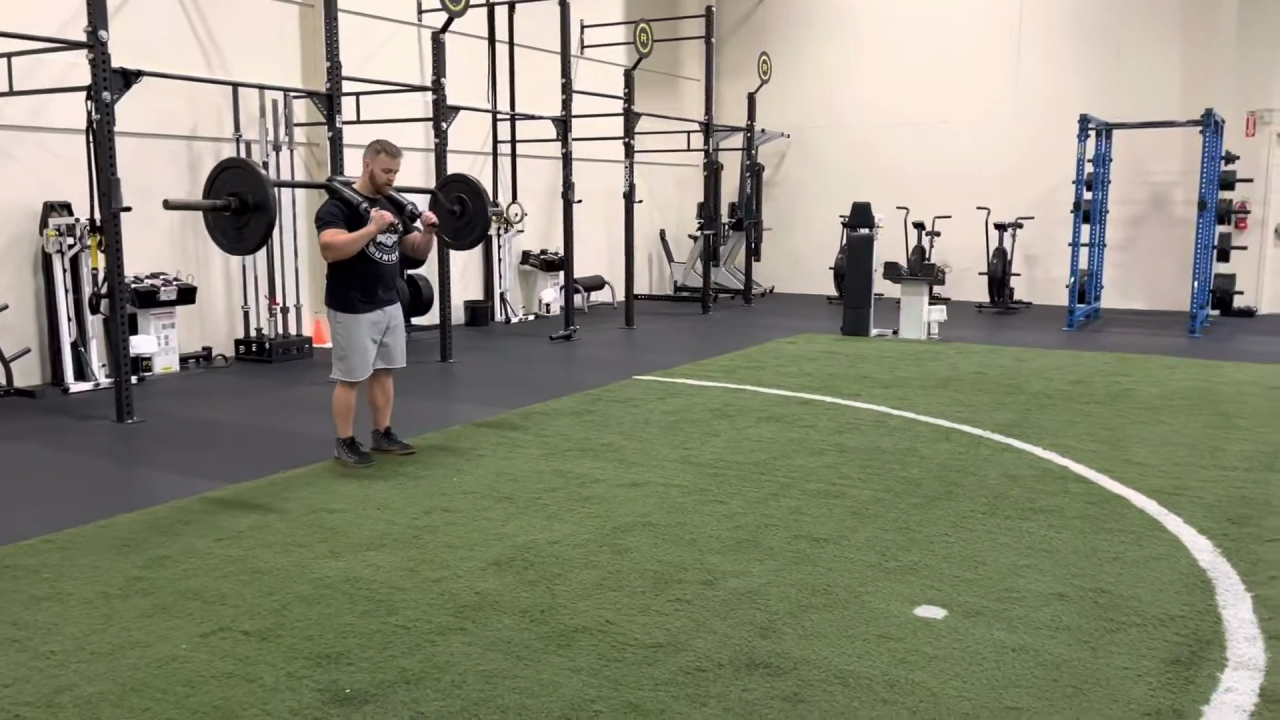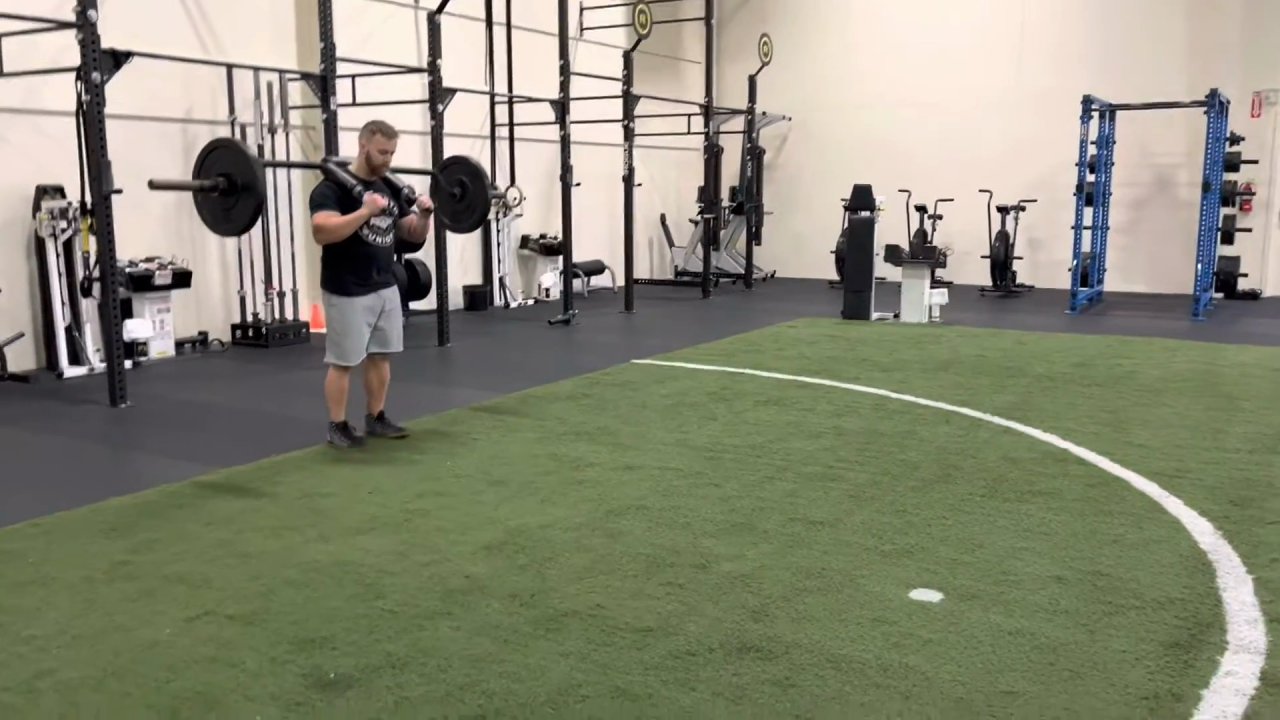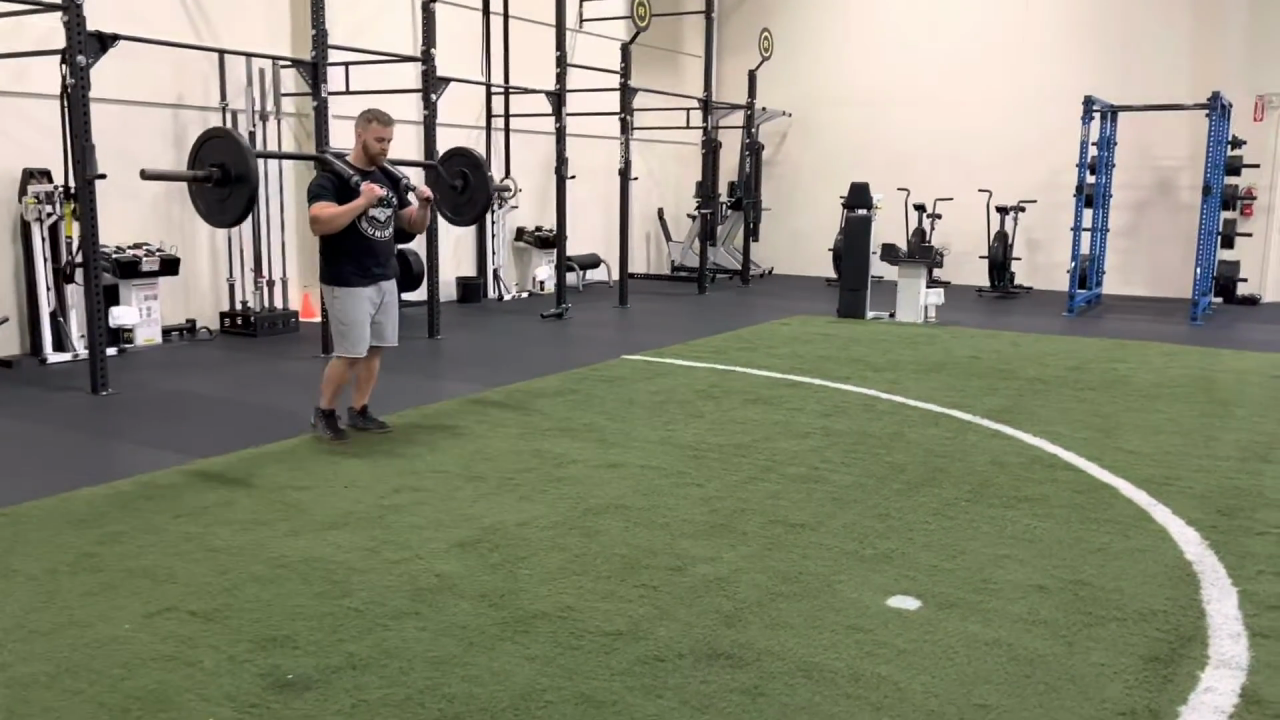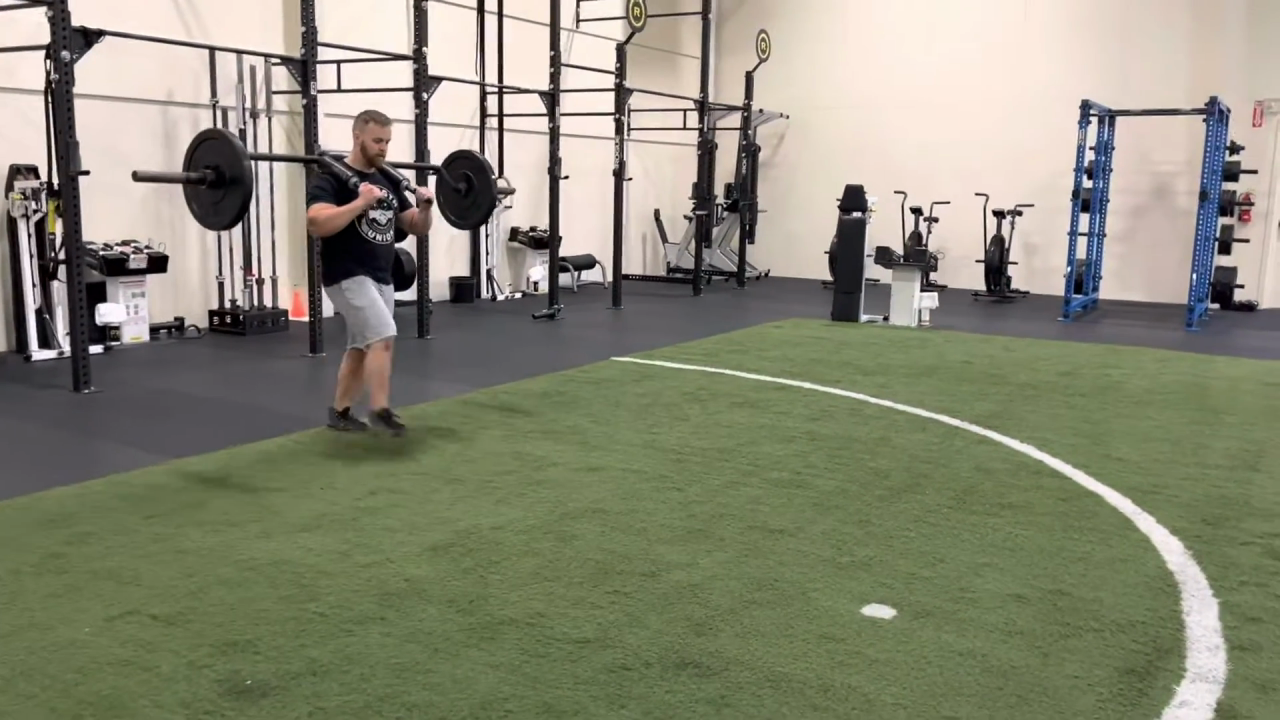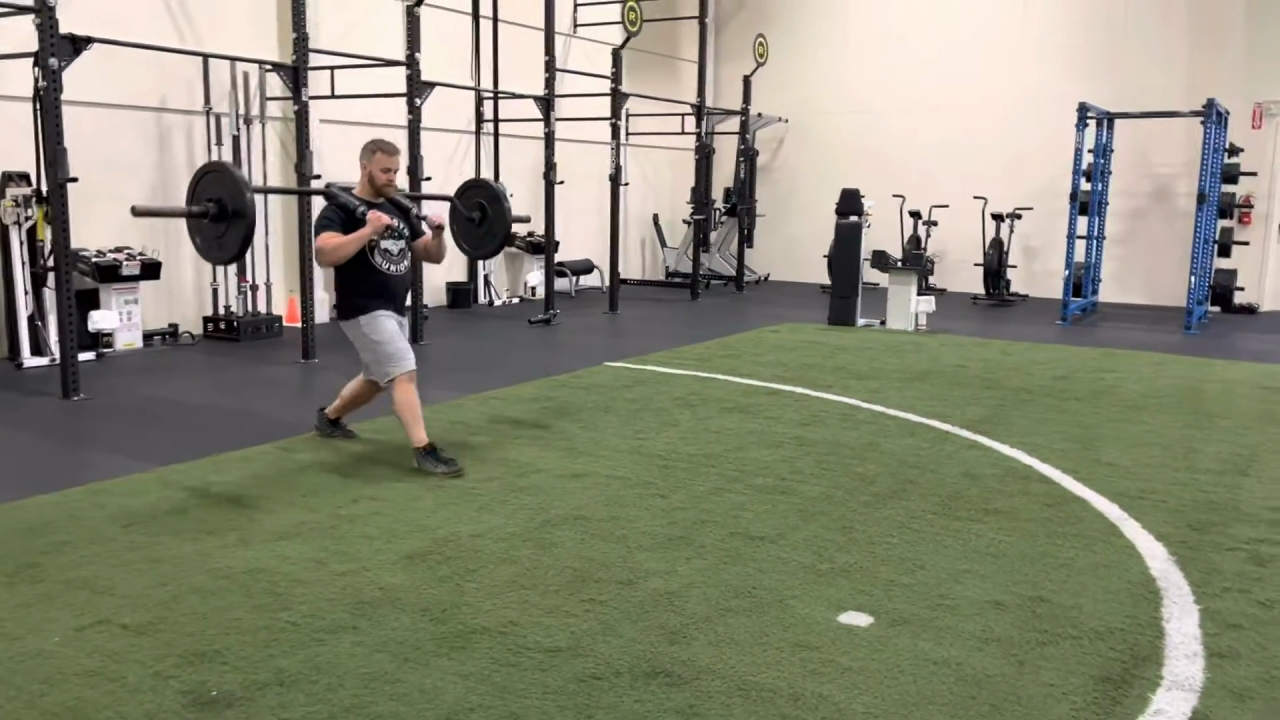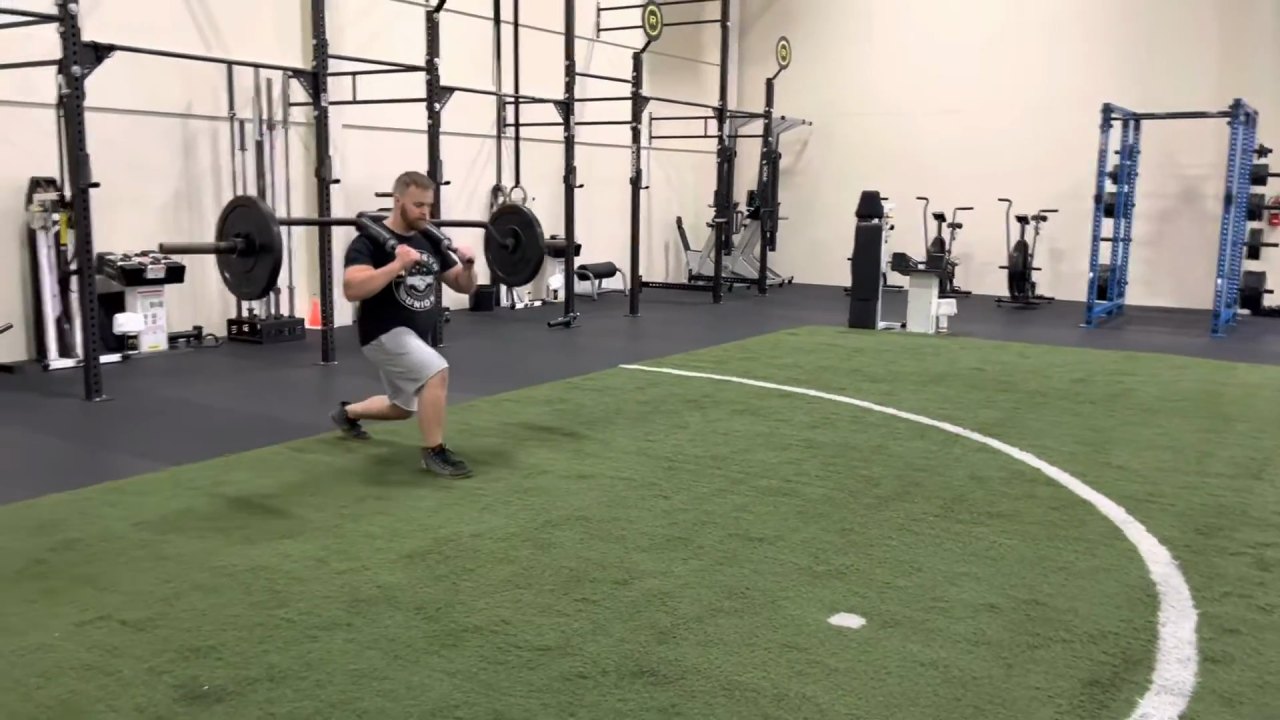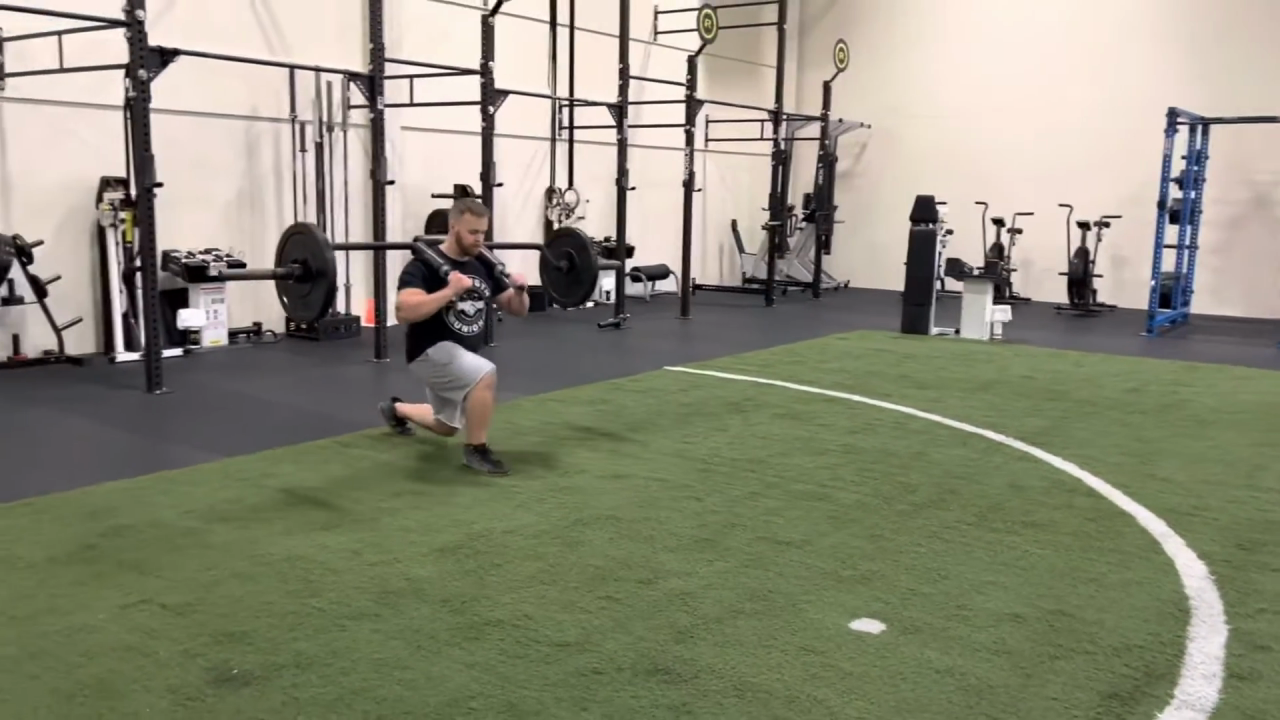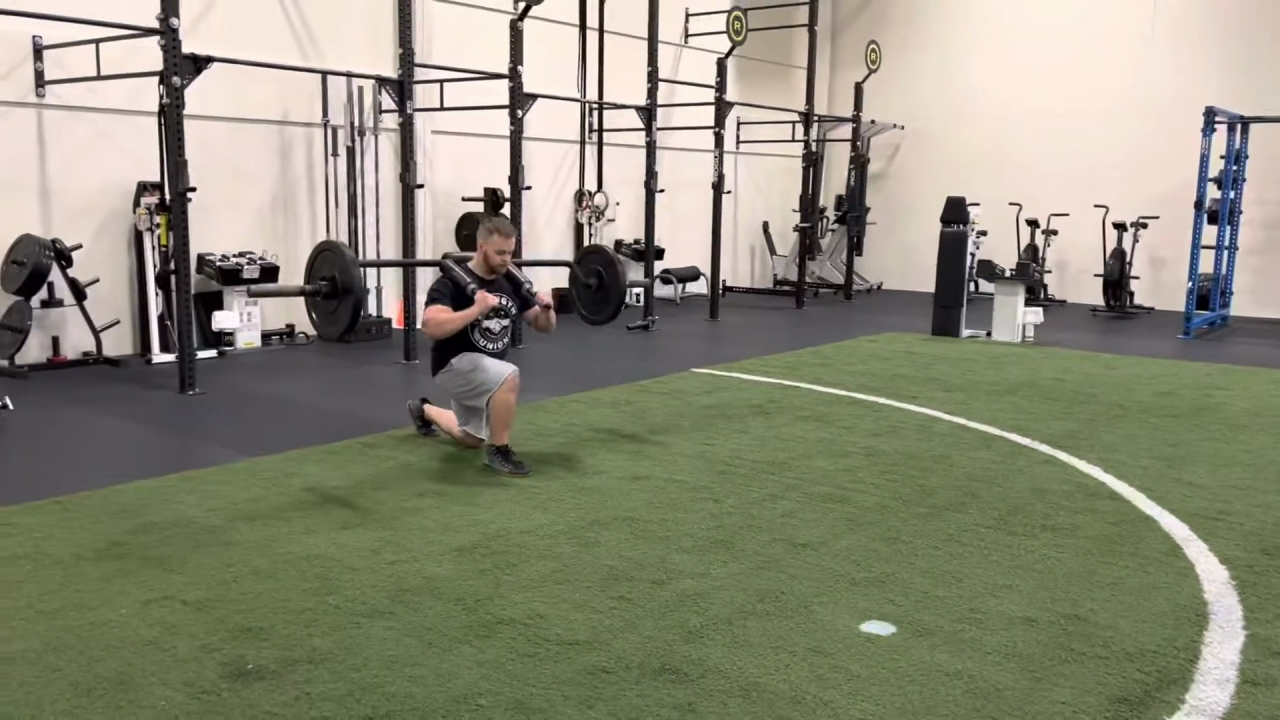
dt=0.3s
person 1, frame 1
left shoulder: (393, 206)
right shoulder: (339, 205)
left elbow: (418, 251)
right elbow: (330, 249)
left wrist: (428, 231)
right wrist: (372, 228)
left hip: (390, 304)
right hip: (353, 308)
left knee: (384, 371)
right knee: (350, 378)
left ankle: (383, 434)
right ankle: (344, 442)
person 1, frame 2
left shoulder: (389, 189)
right shoulder: (333, 187)
left elbow: (415, 235)
right elbow: (322, 232)
left wrist: (424, 214)
right wrist: (365, 211)
left hip: (386, 287)
right hip: (348, 291)
left knee: (381, 355)
right knee: (343, 362)
left ankle: (376, 418)
right ankle: (337, 426)
person 1, frame 3
left shoulder: (388, 179)
right shoulder: (332, 178)
left elbow: (415, 225)
right elbow: (319, 223)
left wrist: (424, 205)
right wrist: (363, 201)
left hip: (384, 279)
right hip: (347, 282)
left knee: (373, 350)
right knee: (350, 353)
left ankle: (359, 411)
right ankle: (324, 412)
person 1, frame 4
left shoulder: (387, 183)
right shoulder: (331, 180)
left elbow: (418, 228)
right elbow: (317, 224)
left wrist: (425, 207)
right wrist: (360, 202)
left hip: (381, 279)
right hip: (347, 277)
left knee: (361, 346)
right knee: (382, 338)
left ankle: (340, 412)
right ankle: (380, 412)
person 1, frame 5
left shoulder: (398, 211)
right shoulder: (340, 210)
left elbow: (433, 256)
right elbow: (324, 254)
left wrist: (437, 233)
right wrist: (368, 230)
left hip: (395, 309)
right hip: (363, 310)
left knee: (376, 377)
right knee: (403, 373)
left ankle: (329, 417)
right ankle: (424, 450)
person 1, frame 6
left shoulder: (430, 242)
right shoulder: (370, 242)
left elbow: (464, 286)
right elbow: (352, 289)
left wrist: (467, 265)
right wrist: (397, 264)
left hip: (417, 336)
right hip: (385, 334)
left knee: (403, 406)
right knee: (437, 371)
left ankle: (346, 413)
right ankle: (433, 451)
person 1, frame 7
left shoulder: (483, 266)
right shoulder: (424, 266)
left elbow: (518, 310)
right elbow: (404, 312)
left wrist: (520, 290)
right wrist: (450, 291)
left hip: (461, 354)
right hip: (431, 351)
left knee: (448, 426)
right knee: (485, 375)
left ankle: (395, 409)
right ankle: (476, 449)
person 1, frame 8
left shoulder: (511, 283)
right shoulder: (452, 284)
left elbow: (545, 327)
right elbow: (431, 328)
left wrist: (547, 308)
right wrist: (478, 309)
left hip: (483, 368)
right hip: (454, 364)
left knee: (472, 439)
right knee: (508, 377)
left ankle: (422, 409)
right ankle: (498, 451)
